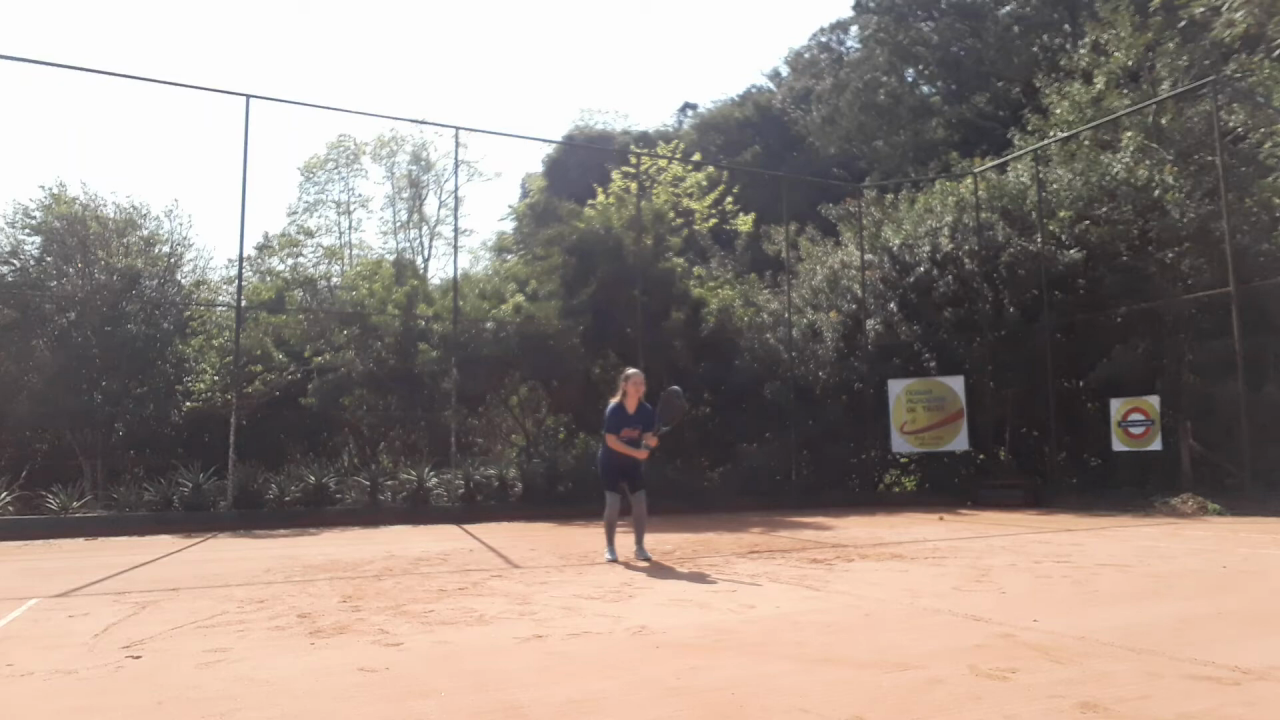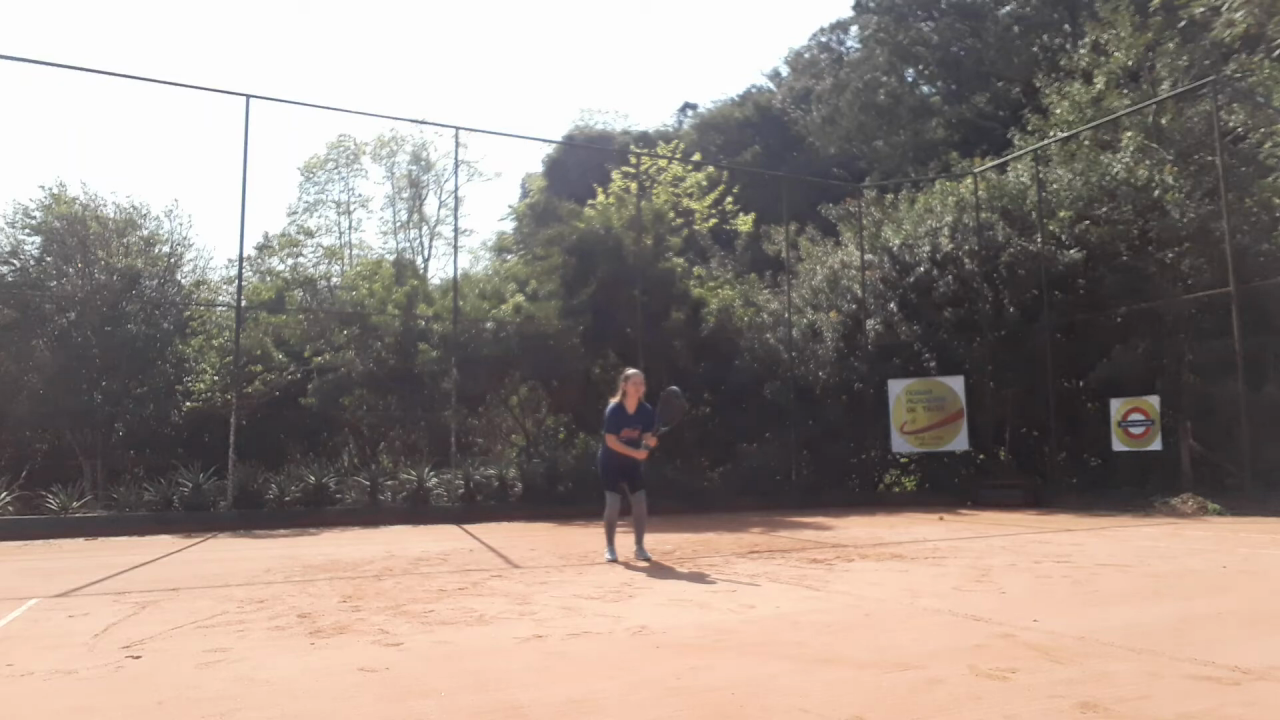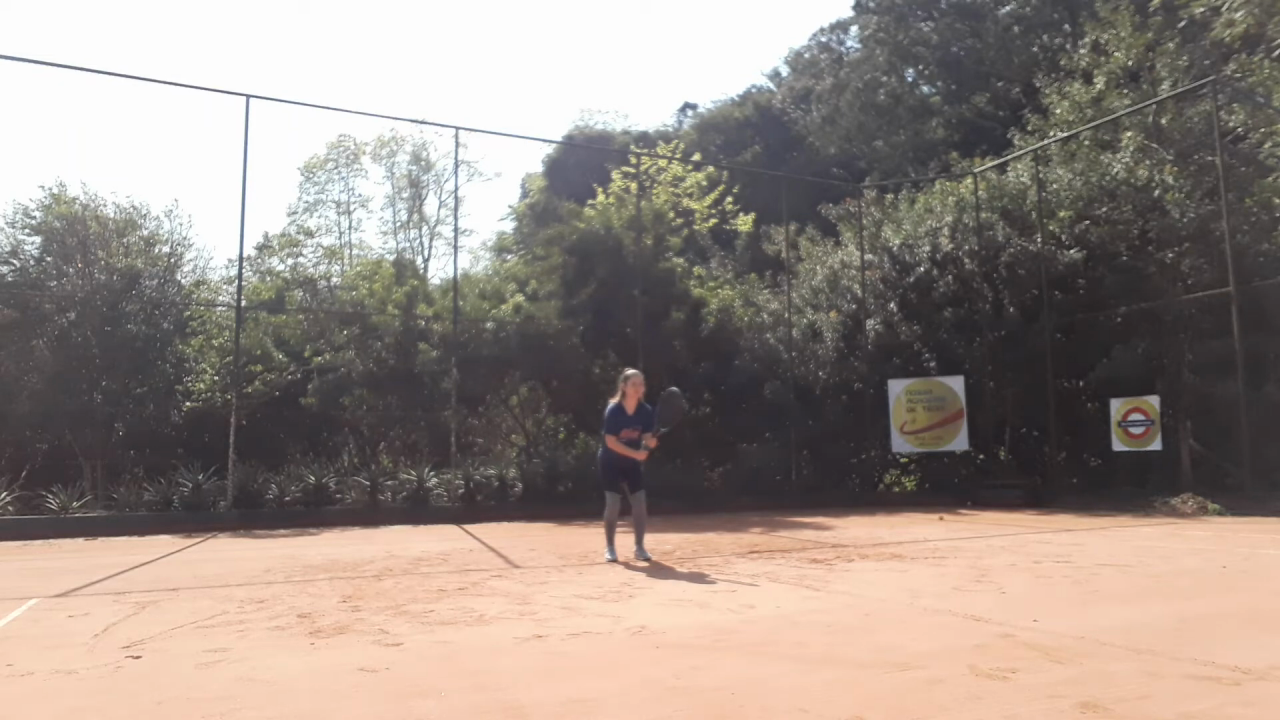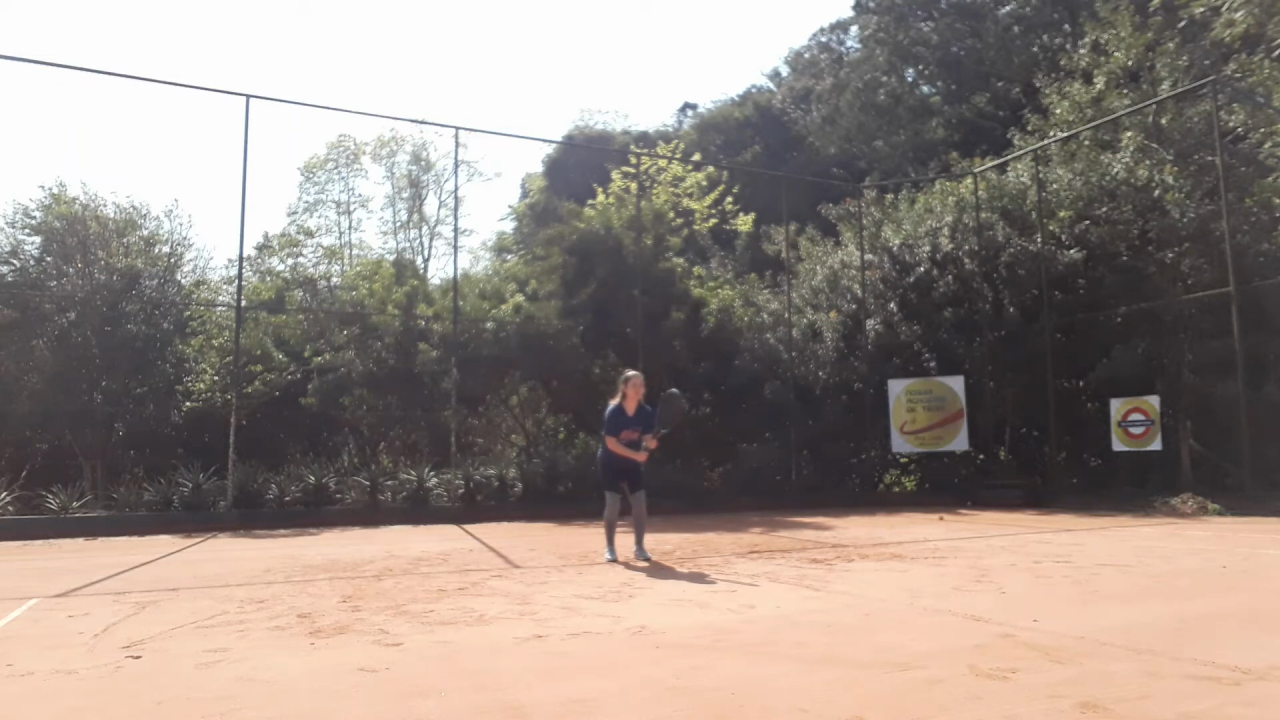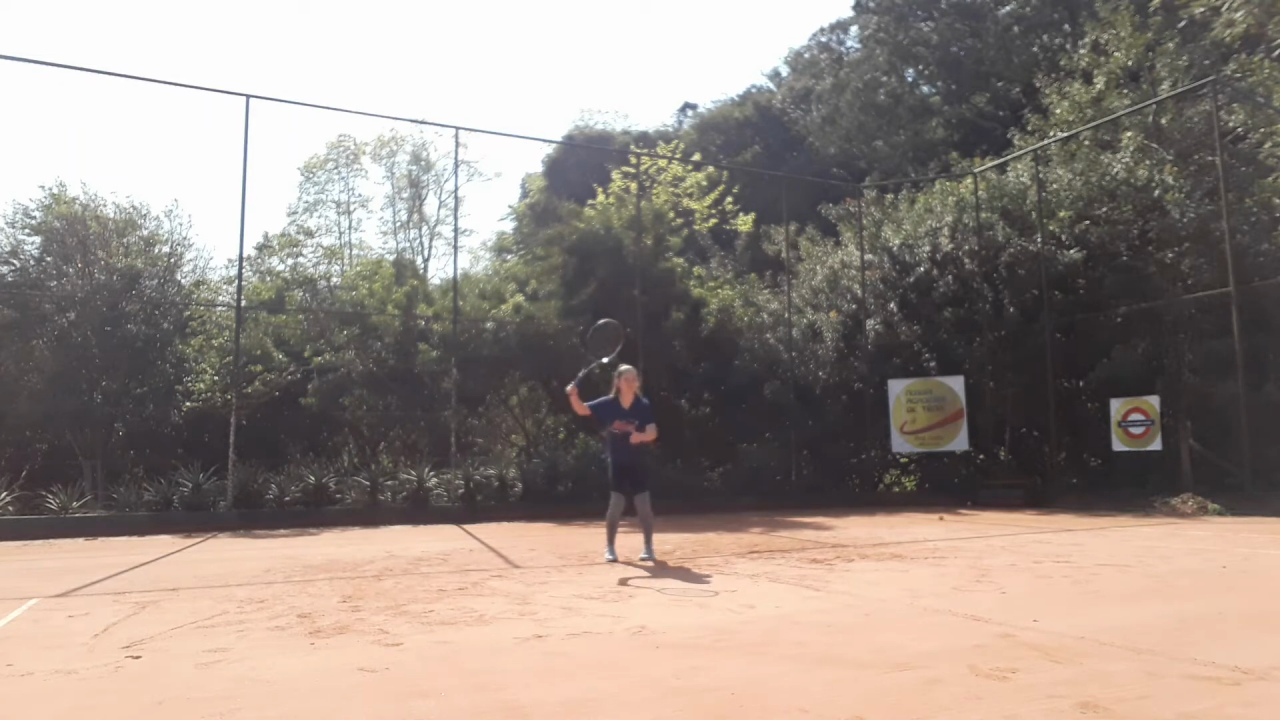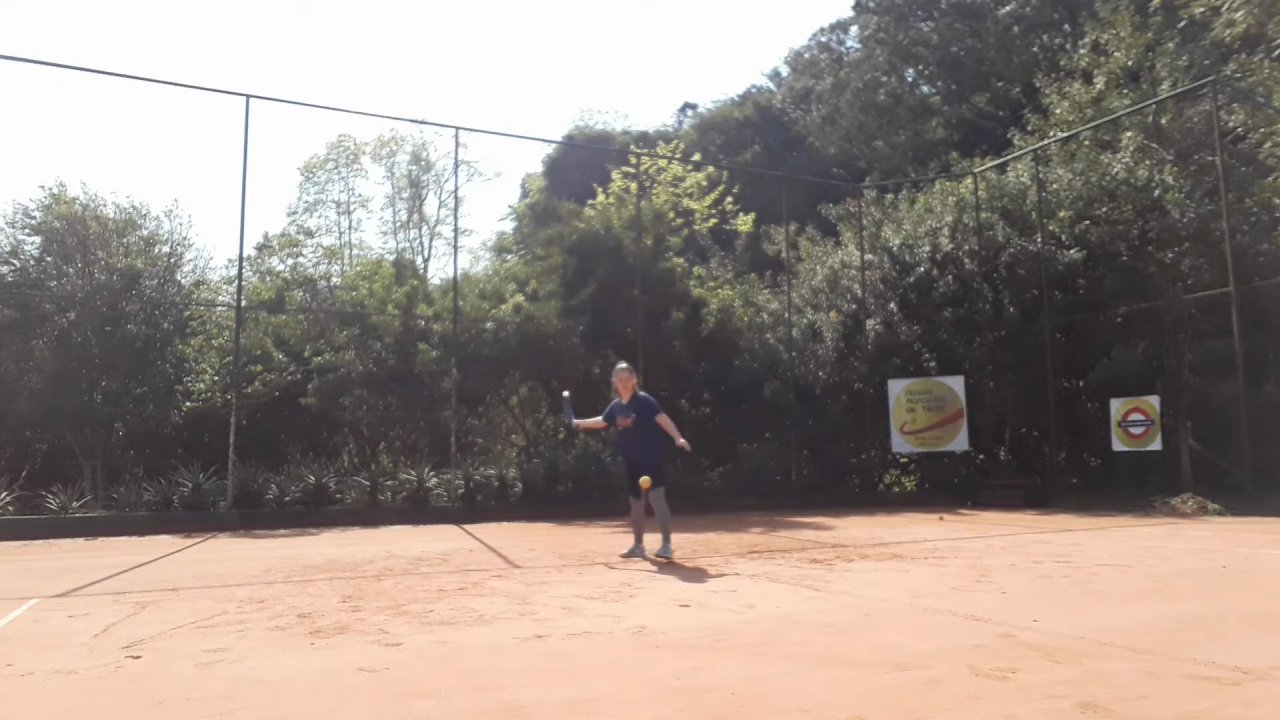
dt=0.7s
person 1, frame 1
left shoulder: (647, 411)
right shoulder: (614, 409)
left elbow: (647, 438)
right elbow: (611, 441)
left wrist: (651, 442)
right wrist: (636, 452)
left hip: (633, 464)
right hip: (611, 463)
left knee: (640, 503)
right knee: (613, 504)
left ankle: (639, 547)
right ankle: (610, 548)
person 1, frame 2
left shoulder: (646, 411)
right shoulder: (614, 410)
left elbow: (647, 437)
right elbow: (611, 441)
left wrist: (650, 443)
right wrist: (635, 452)
left hip: (632, 464)
right hip: (611, 463)
left knee: (640, 503)
right knee: (613, 504)
left ankle: (639, 547)
right ankle: (610, 548)
person 1, frame 3
left shoulder: (646, 411)
right shoulder: (613, 410)
left elbow: (647, 438)
right elbow: (610, 442)
left wrist: (650, 443)
right wrist: (635, 453)
left hip: (632, 464)
right hip: (611, 463)
left knee: (640, 503)
right knee: (613, 504)
left ankle: (639, 547)
right ankle: (610, 548)
person 1, frame 4
left shoulder: (646, 413)
right shoulder: (613, 411)
left elbow: (647, 439)
right elbow: (611, 443)
left wrist: (651, 444)
right wrist: (635, 454)
left hip: (633, 464)
right hip: (610, 463)
left knee: (640, 504)
right knee: (613, 505)
left ankle: (639, 547)
right ankle: (610, 548)
person 1, frame 5
left shoulder: (643, 406)
right shoulder: (607, 404)
left elbow: (652, 433)
right elbow: (581, 409)
left wrist: (640, 436)
right wrist: (573, 395)
left hip: (638, 462)
right hip: (617, 462)
left knee: (644, 503)
right knee: (616, 504)
left ankle: (649, 547)
right ankle: (610, 547)
person 1, frame 6
left shoulder: (644, 400)
right shoulder: (615, 406)
left elbow: (663, 419)
right elbow: (602, 421)
left wrist: (678, 438)
right wrist: (580, 424)
left hip: (651, 458)
right hip: (631, 461)
left knee: (657, 498)
right knee: (635, 503)
left ankle: (666, 545)
right ankle: (638, 545)
